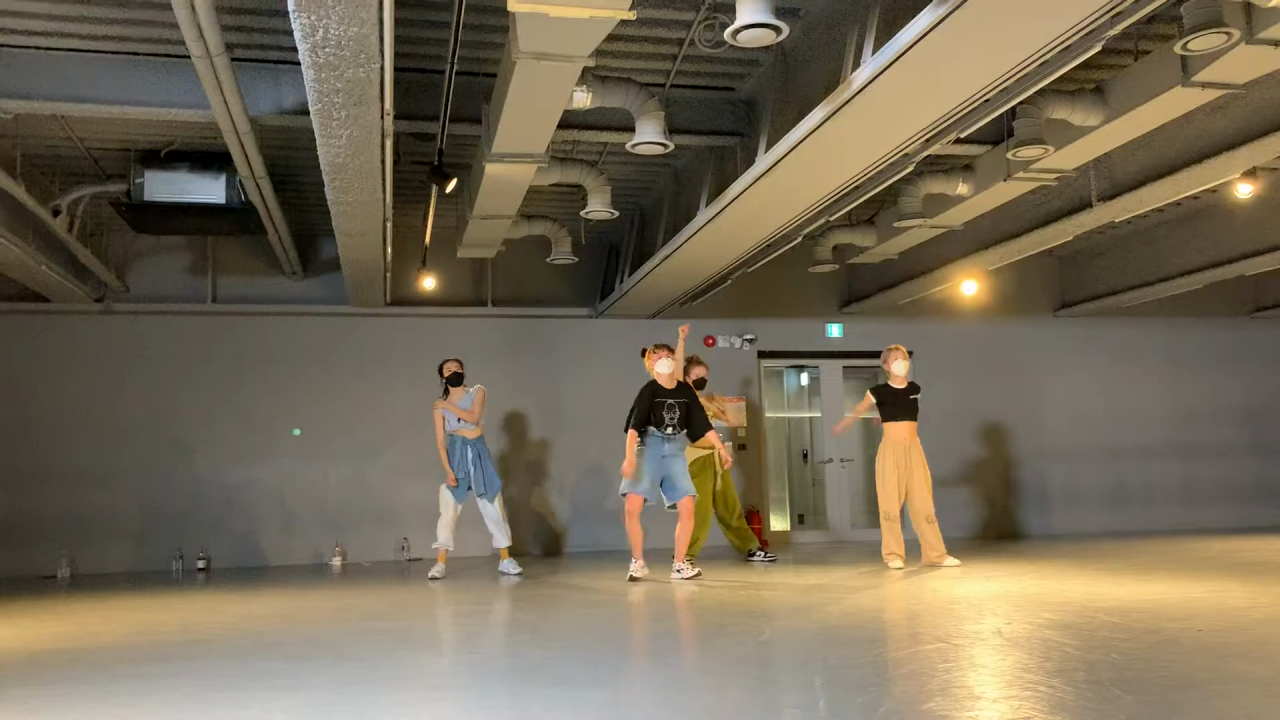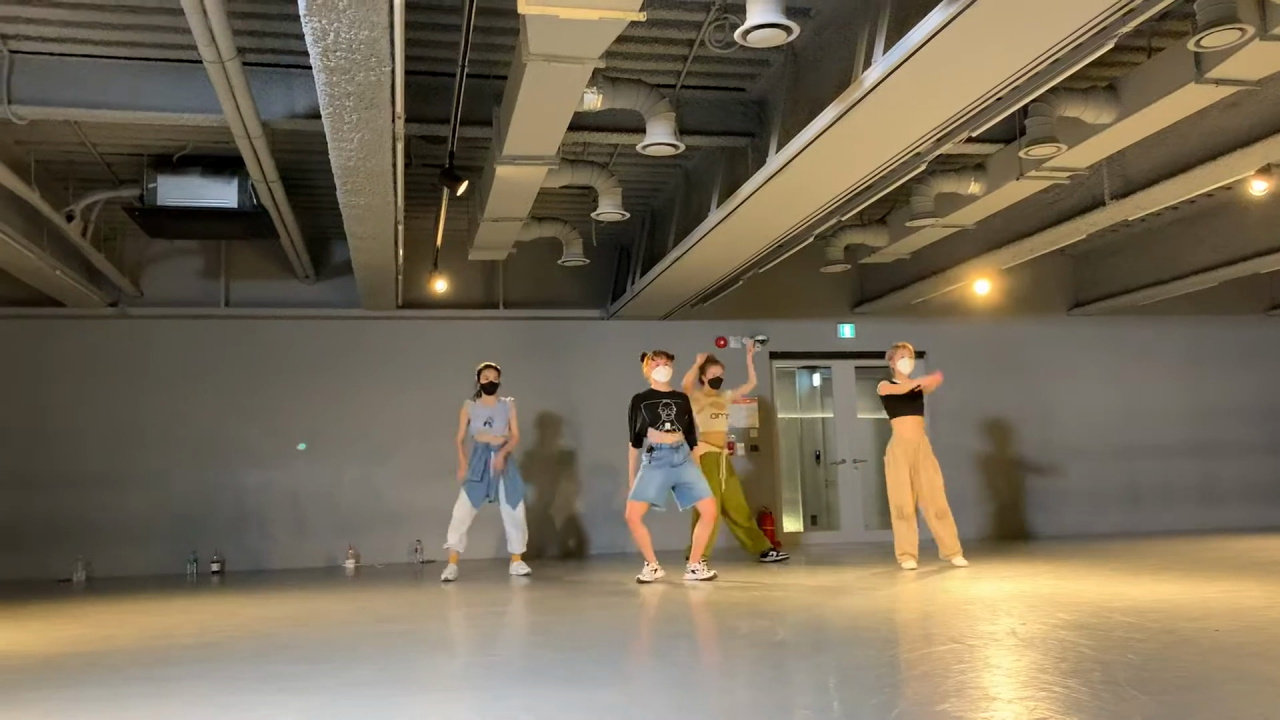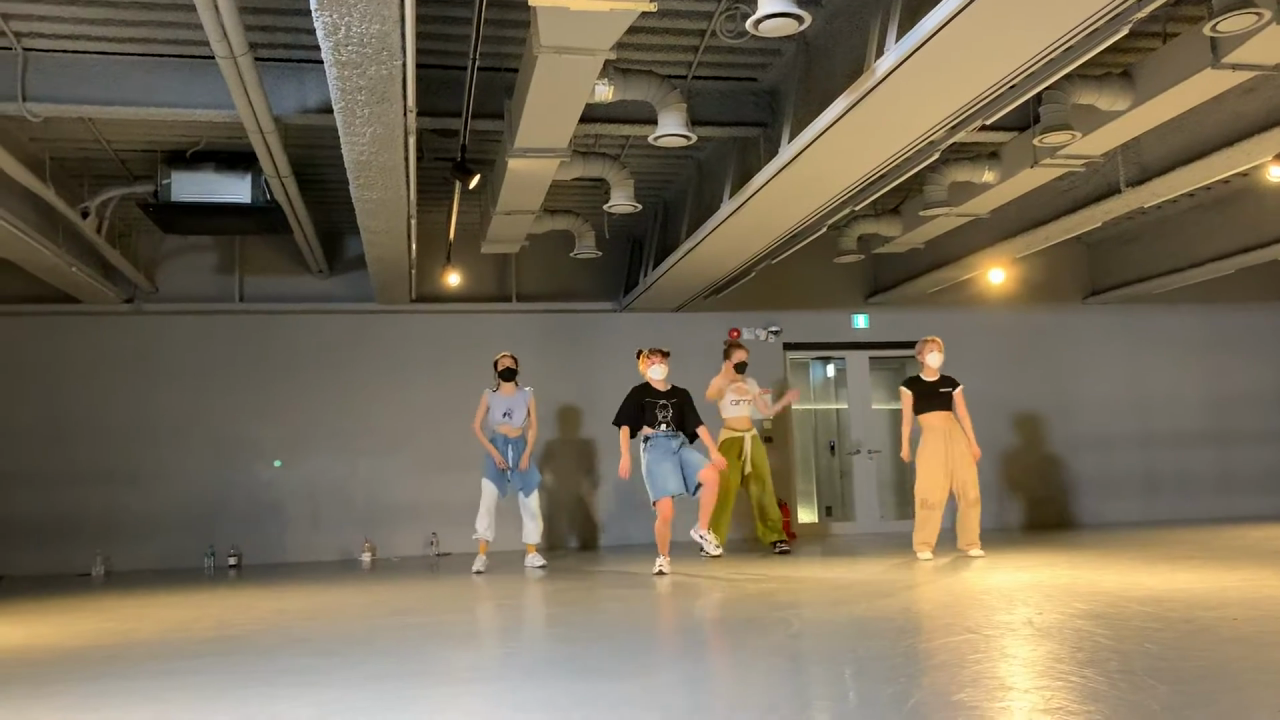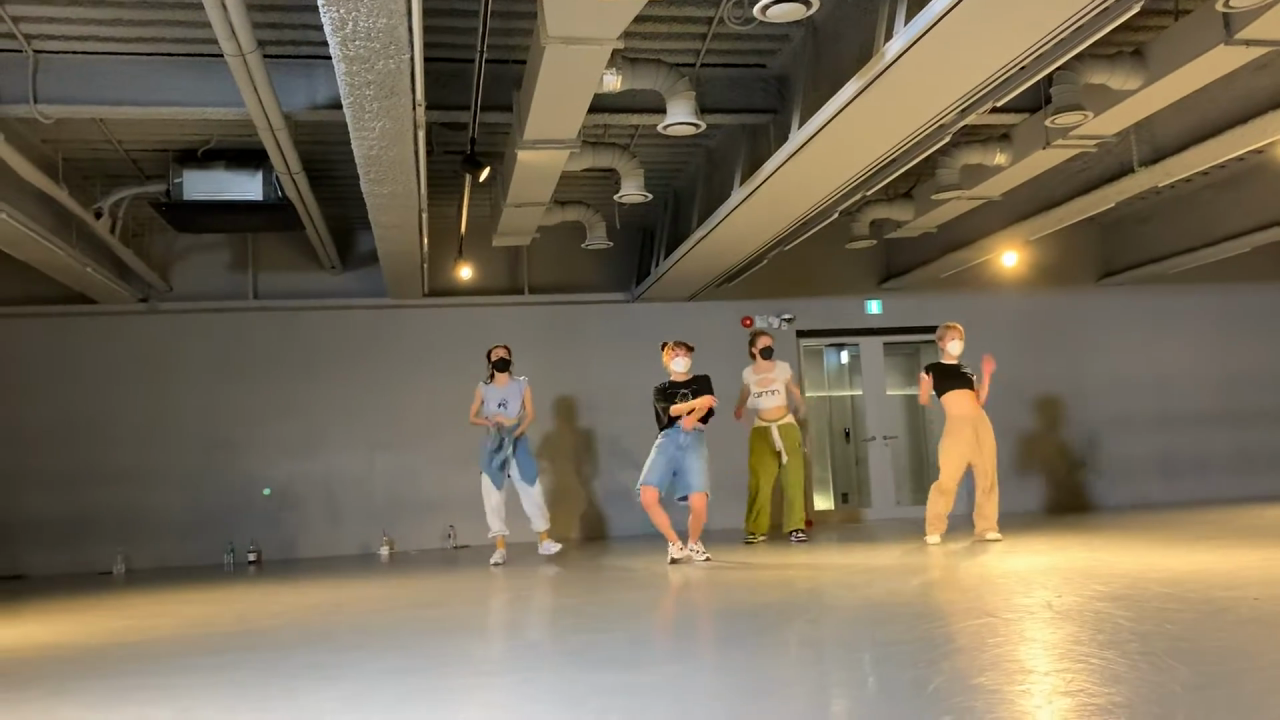
dt=0.5s
person 1, frame 1
left shoulder: (685, 390)
right shoulder: (648, 391)
left elbow: (702, 423)
right elbow: (634, 425)
left wrist: (721, 449)
right wrist: (626, 458)
left hip: (674, 451)
right hip: (649, 448)
left knee: (687, 508)
right knee: (632, 507)
left ankle: (679, 565)
right ankle: (638, 562)
person 1, frame 2
left shoulder: (682, 399)
right shoulder: (640, 400)
right elbow: (634, 440)
left wrist: (697, 470)
right wrist: (631, 474)
left hip: (683, 457)
right hip: (654, 459)
left knee: (709, 510)
right knee: (632, 515)
left ankle: (694, 566)
right ankle: (652, 566)
person 1, frame 3
left shoulder: (681, 394)
right shoulder: (639, 393)
left elbow: (696, 424)
right elbow: (625, 425)
left wrist: (714, 451)
right wrist: (625, 455)
left hip: (680, 445)
right hip: (654, 448)
left knee: (711, 476)
right knee: (666, 511)
left ankle: (702, 530)
right ankle: (663, 558)
person 1, frame 4
left shoulder: (702, 381)
right shoulder: (661, 389)
left elbow: (707, 404)
right elbow: (671, 410)
left wrist: (693, 415)
right wrist: (696, 401)
left hip: (693, 440)
right hip: (667, 440)
left knee: (699, 503)
right knee: (647, 496)
left ankle: (693, 543)
right ankle: (675, 543)
person 2, frame 1
left shoulder: (915, 389)
right shoulder: (879, 392)
right elbow: (860, 409)
right wrist: (843, 425)
left hip: (913, 449)
right hip: (891, 449)
left knee: (923, 502)
right knee: (890, 503)
left ankle: (936, 554)
right ankle: (893, 555)
person 2, frame 2
left shoulder: (919, 382)
right shoulder: (885, 386)
left elbow: (932, 384)
right elbow: (900, 389)
left wrist: (932, 381)
right wrist: (921, 381)
left hip: (922, 446)
right hip: (899, 447)
left knee: (935, 499)
right knee: (902, 501)
left ankle: (951, 551)
right ankle: (907, 555)
person 2, frame 3
left shoulder: (951, 383)
right shoulder: (910, 384)
left elbow: (962, 413)
right elbow: (907, 416)
left wrist: (973, 442)
right wrist: (905, 444)
left hip: (955, 435)
right hip: (931, 438)
left knee: (969, 491)
right knee: (930, 493)
left ankle: (970, 543)
right ankle: (924, 545)
person 2, frame 4
left shoulder: (966, 369)
right shoulder: (933, 369)
left elbow: (980, 398)
right elbow: (924, 398)
left wrist: (986, 375)
right wrist: (925, 390)
left hip: (979, 422)
right hip: (956, 425)
left knee: (987, 477)
right knee: (948, 479)
left ankle: (987, 527)
right ankle: (934, 529)
person 3, frame 1
left shoulder: (477, 392)
right shoulder: (440, 407)
left elbow: (474, 417)
right elbow: (440, 442)
left wrist: (449, 405)
right wrist: (448, 471)
left hip: (478, 452)
right hip: (456, 455)
left knee: (493, 506)
right knee: (448, 510)
left ankle: (505, 559)
right ankle: (441, 563)
person 3, frame 2
left shoulder: (508, 405)
right shoulder: (469, 406)
left elbow: (515, 436)
right elbow: (460, 439)
left wrist: (504, 452)
right wrist: (462, 463)
left hip: (503, 460)
right hip: (479, 459)
left knee: (515, 513)
right knee: (462, 512)
left ankle: (516, 561)
right ankle: (452, 564)
person 3, frame 3
left shoulder: (527, 394)
right shoulder: (489, 395)
left elbow: (533, 426)
right elbow: (477, 426)
left wrist: (527, 453)
right wrist: (493, 452)
left hip: (520, 449)
right hip: (497, 449)
left knee: (530, 503)
right knee: (488, 499)
left ankle: (531, 553)
right ankle: (482, 555)
person 3, frame 4
left shoulder: (521, 384)
right shoulder: (483, 388)
left elbow: (530, 415)
right elbow: (471, 417)
left wrist: (518, 431)
right wrist: (486, 420)
left hip: (517, 440)
right hip: (495, 443)
left knee: (532, 491)
right knee: (493, 496)
left ankle: (545, 540)
right ankle: (500, 548)
person 4, frame 1
left shoulder: (708, 402)
left elbow: (733, 420)
left wrist: (717, 403)
left hip: (714, 455)
right hip: (697, 456)
left knee: (730, 504)
right knee: (701, 506)
left ankle: (751, 547)
right ankle: (685, 553)
person 4, frame 2
left shoulder: (726, 397)
right shoulder: (696, 397)
left elbow: (751, 383)
right elbow: (685, 385)
left wrist: (749, 357)
right wrist: (697, 363)
left hip: (723, 455)
right hip: (705, 454)
left knee: (737, 505)
left ankle: (763, 549)
person 4, frame 3
left shoulder: (751, 384)
right shoulder: (721, 383)
left elbow: (767, 411)
right elbow: (710, 396)
left wrist: (785, 400)
right wrist: (723, 377)
left hip: (752, 438)
right hip: (730, 439)
left knee: (763, 488)
right knee: (725, 491)
left ankle: (776, 538)
person 4, frame 4
left shoulder: (782, 367)
right shoulder: (748, 373)
left elbow: (793, 391)
left wrist: (800, 407)
right wrist: (739, 410)
left hip: (785, 426)
right hip: (760, 429)
left knee: (793, 477)
right knee: (759, 479)
left ankle: (796, 527)
right ankle: (756, 529)
